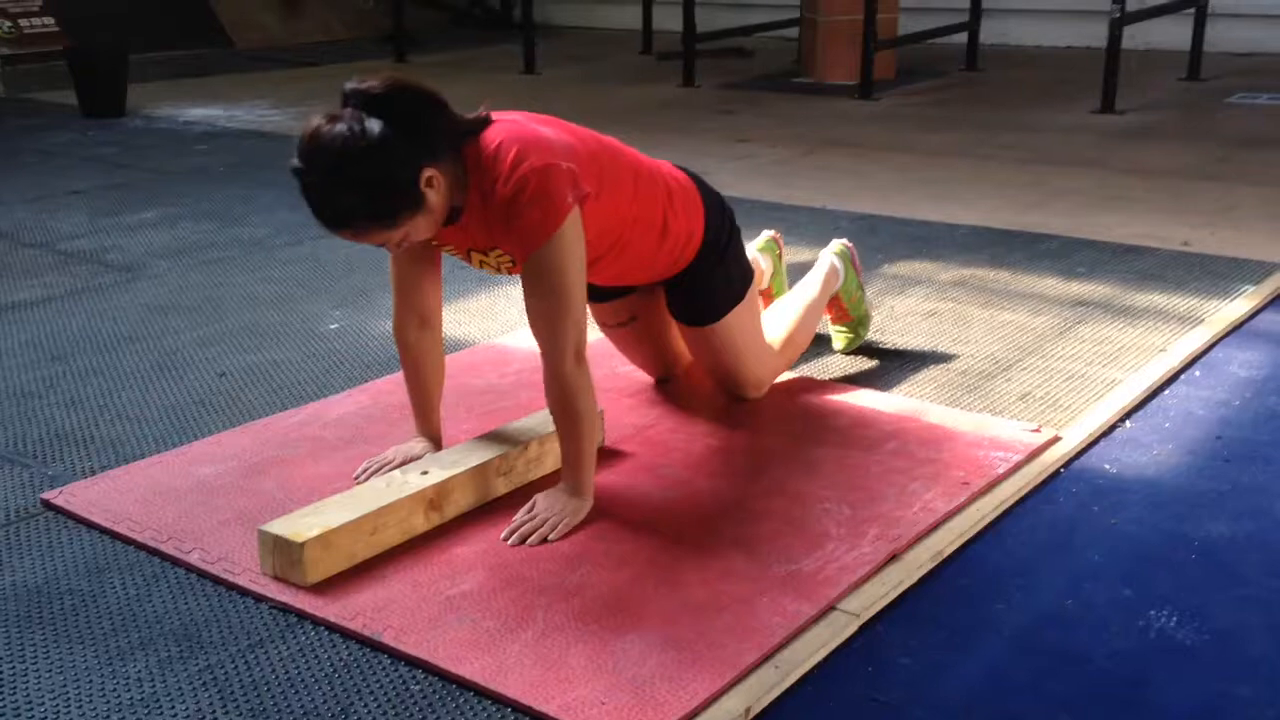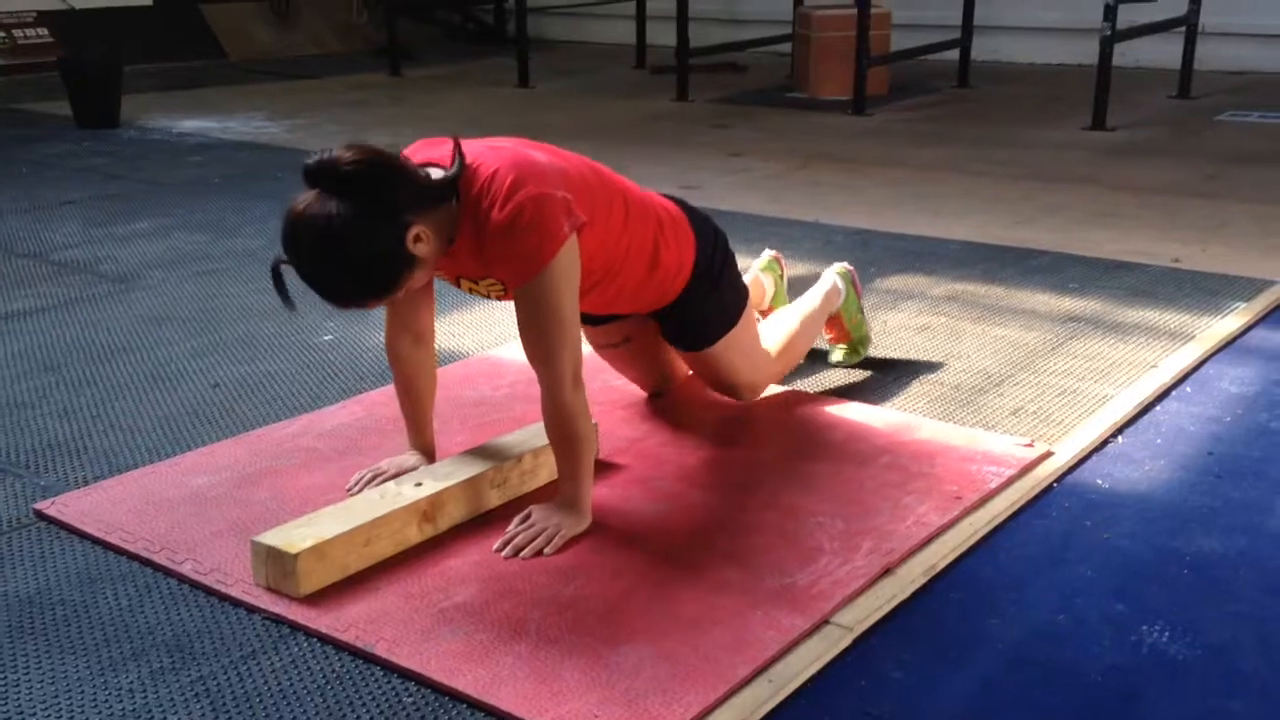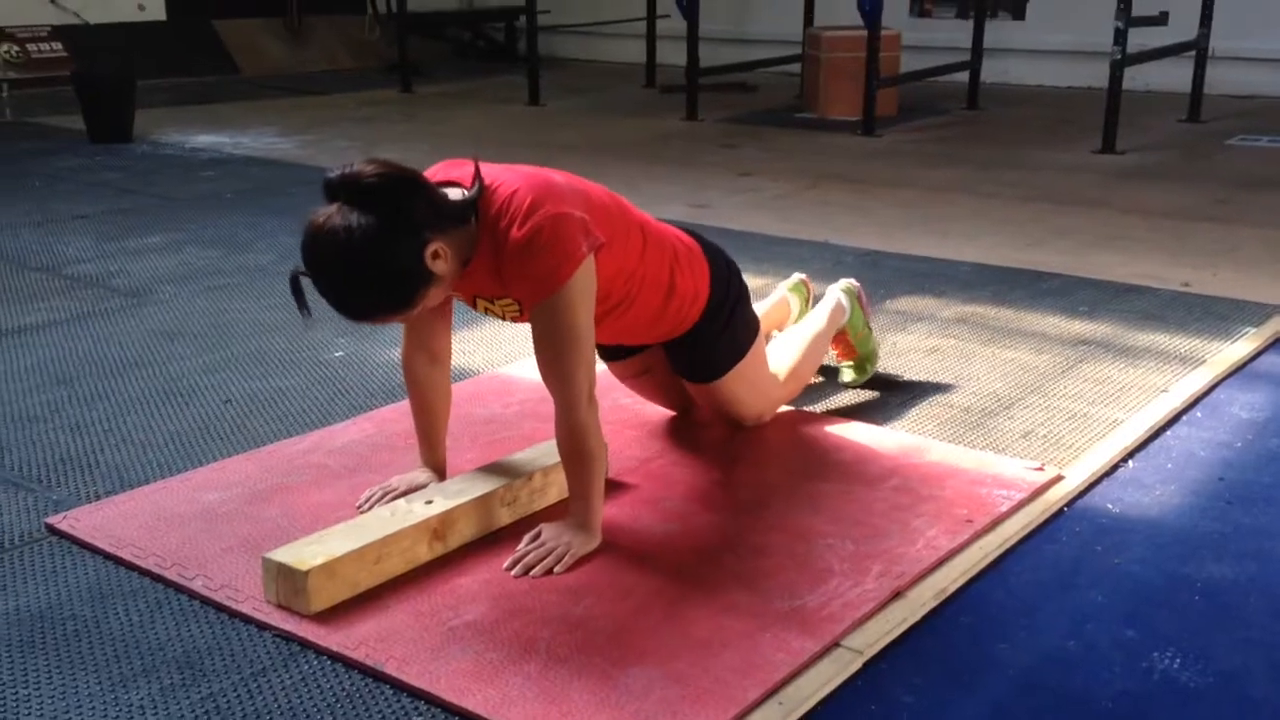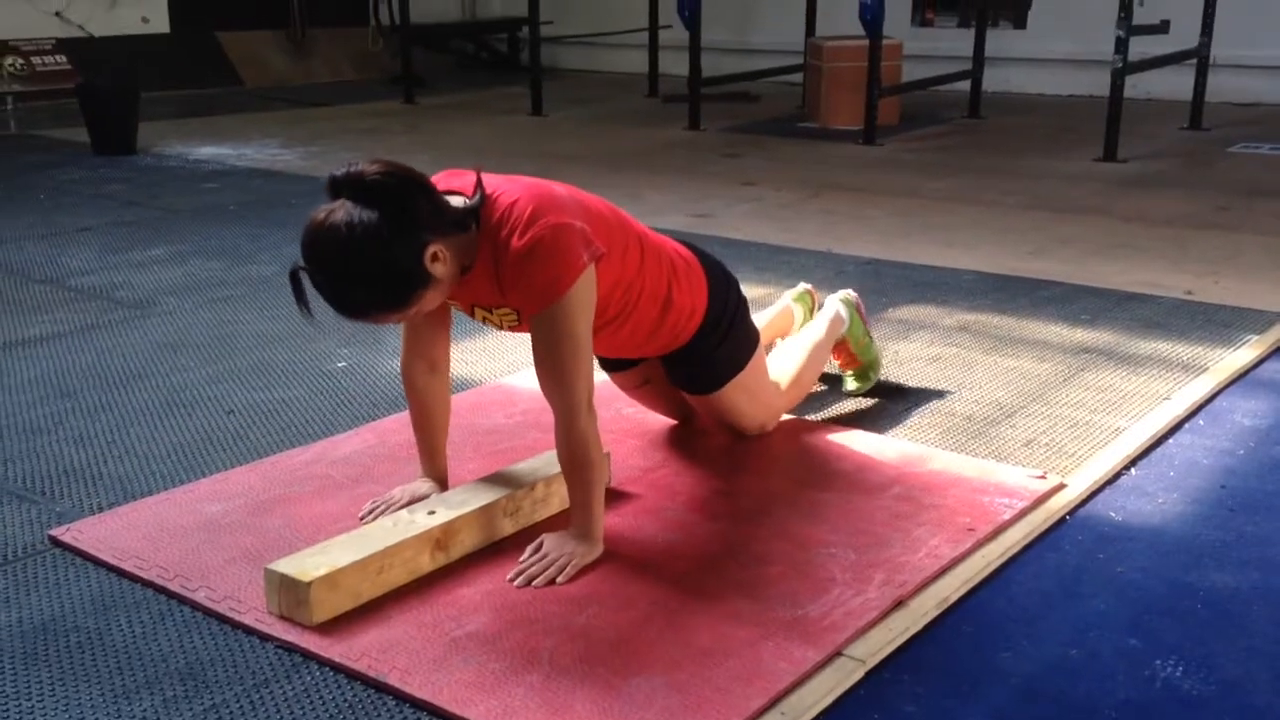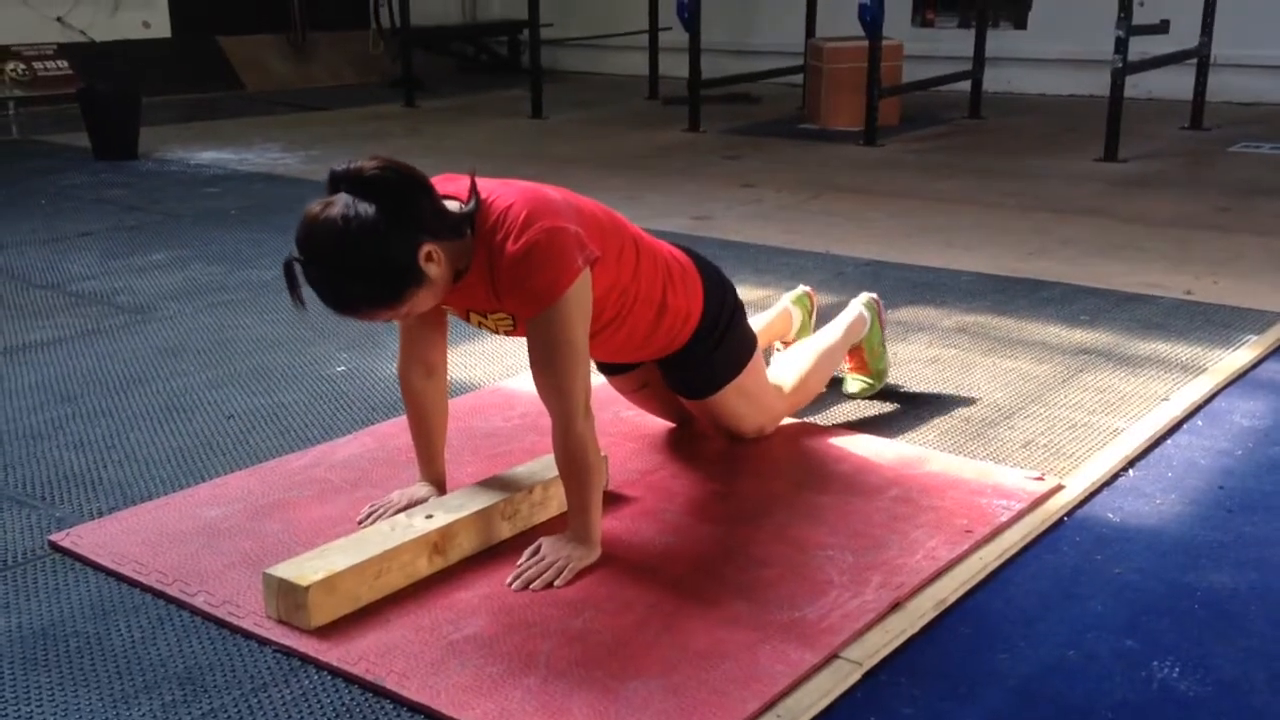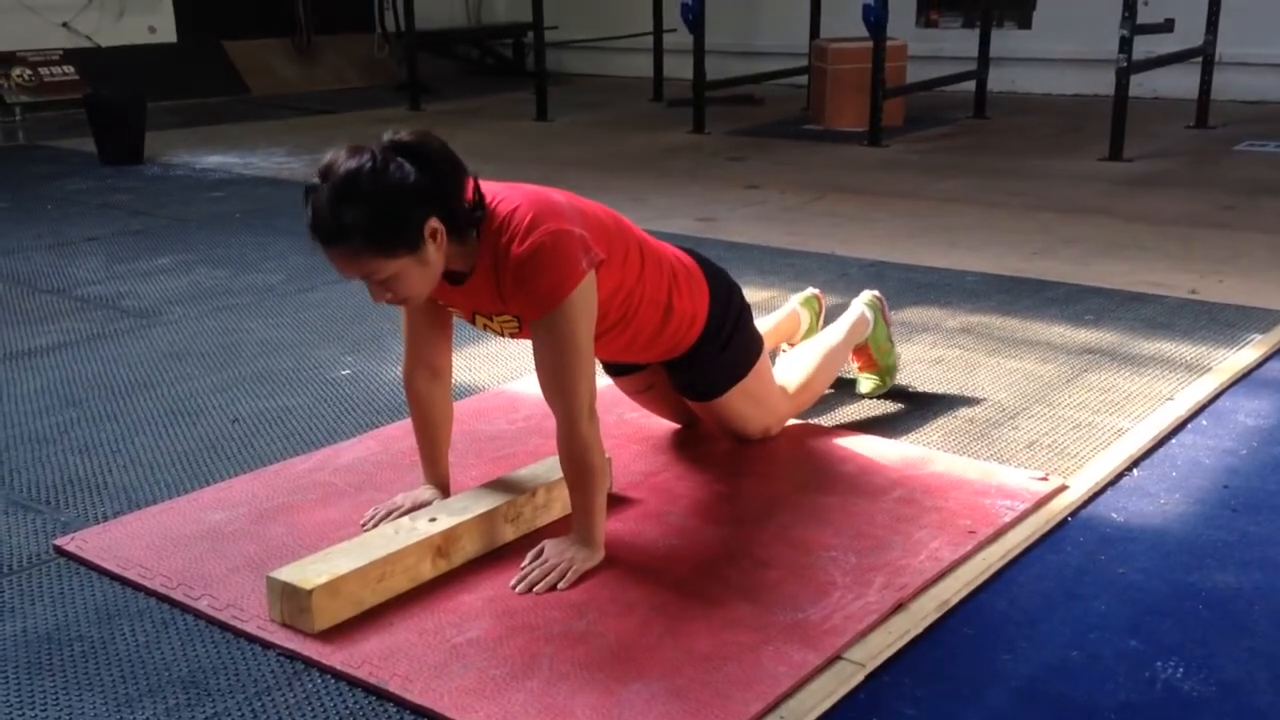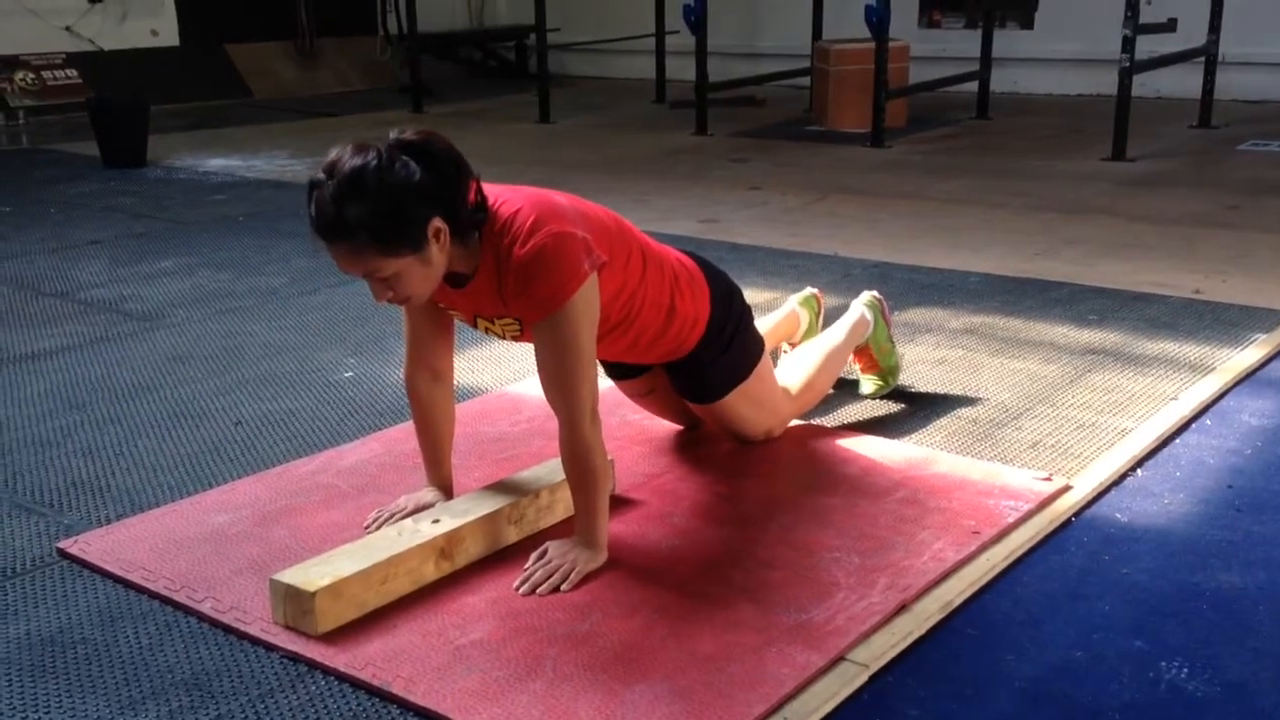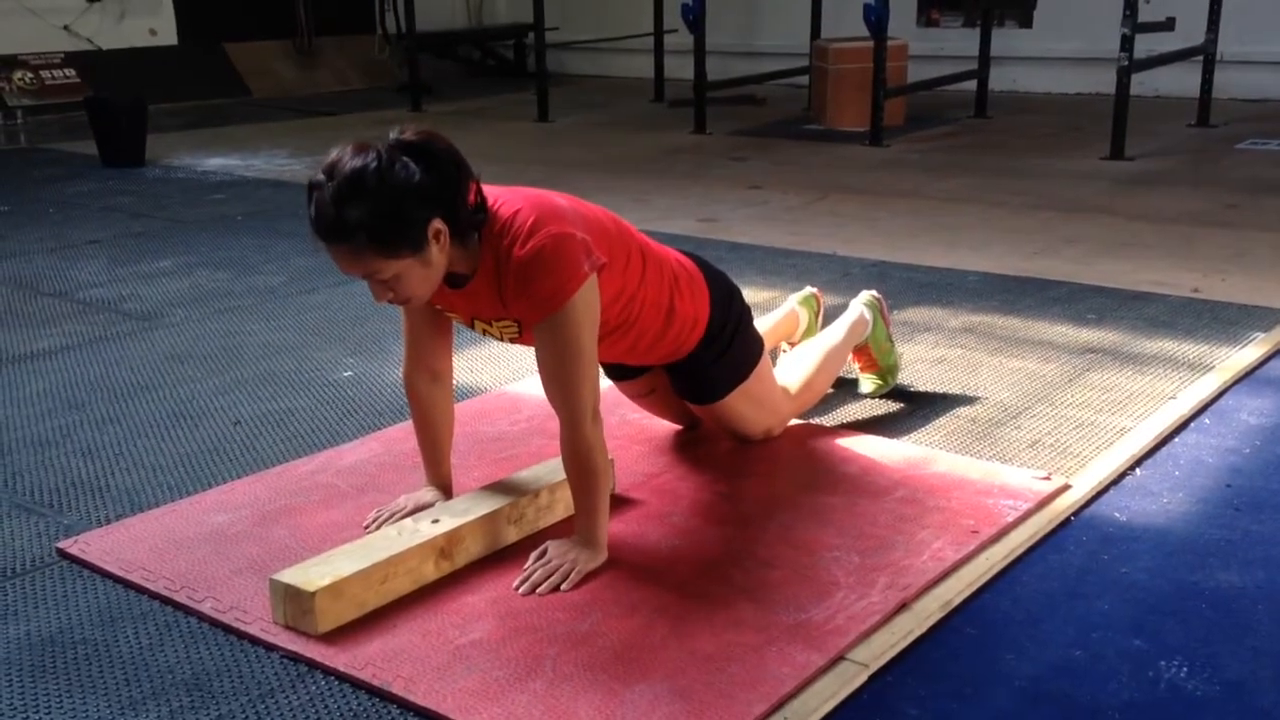
dt=0.5s
person 1, frame 1
left shoulder: (526, 183)
right shoulder: (412, 174)
left elbow: (564, 354)
right elbow: (415, 321)
left wrist: (576, 489)
right wrist: (426, 436)
left hip: (686, 231)
right hip: (613, 243)
left knee: (749, 380)
right knee: (669, 368)
left ankle: (832, 272)
right ankle: (757, 262)
person 1, frame 2
left shoulder: (521, 213)
right shoulder: (401, 197)
left elbow: (561, 378)
right elbow: (407, 338)
left wrist: (574, 504)
right wrist: (420, 449)
left hip: (678, 258)
right hip: (611, 270)
left knee: (746, 379)
right knee: (660, 381)
left ankle: (834, 291)
right ankle: (761, 282)
person 1, frame 3
left shoulder: (538, 233)
right shoulder: (420, 217)
left elbow: (574, 398)
right elbow: (425, 356)
left wrist: (584, 523)
right wrist: (432, 466)
left hip: (692, 292)
right hip: (625, 306)
left knee: (754, 406)
right knee: (693, 404)
left ankle: (837, 308)
right ankle: (787, 301)
person 1, frame 4
left shoulder: (537, 244)
right shoulder: (421, 223)
left elbow: (572, 408)
right elbow: (423, 364)
left wrist: (586, 533)
right wrist: (433, 476)
left hip: (688, 304)
right hip: (625, 317)
left knee: (759, 413)
right knee: (693, 412)
left ankle: (836, 319)
right ankle: (790, 312)
person 1, frame 5
left shoulder: (533, 247)
right shoulder: (416, 228)
left elbow: (570, 412)
right elbow: (420, 370)
left wrist: (583, 536)
right wrist: (430, 480)
left hip: (685, 307)
right hip: (622, 319)
left knee: (758, 417)
right knee: (689, 416)
left ankle: (857, 321)
right ankle: (788, 314)
person 1, frame 6
left shoulder: (538, 249)
right shoulder: (427, 238)
left elbow: (575, 414)
right elbow: (425, 371)
left wrist: (587, 538)
right wrist: (435, 483)
left hip: (690, 309)
right hip: (626, 325)
left knee: (765, 417)
right knee: (694, 416)
left ankle: (860, 320)
right ankle: (796, 315)
person 1, frame 7
left shoulder: (541, 251)
right shoulder: (426, 245)
left elbow: (577, 415)
right elbow: (427, 373)
left wrist: (589, 540)
right wrist: (438, 485)
left hip: (692, 313)
right hip: (627, 328)
left knee: (767, 419)
right knee: (696, 419)
left ankle: (861, 320)
right ankle: (797, 314)
person 1, frame 8
left shoulder: (540, 253)
right shoulder: (425, 244)
left elbow: (579, 417)
right elbow: (425, 375)
left wrist: (589, 541)
right wrist: (437, 486)
left hip: (690, 314)
right hip: (625, 329)
left knee: (768, 418)
right knee: (693, 417)
left ankle: (860, 320)
right ankle: (796, 313)
